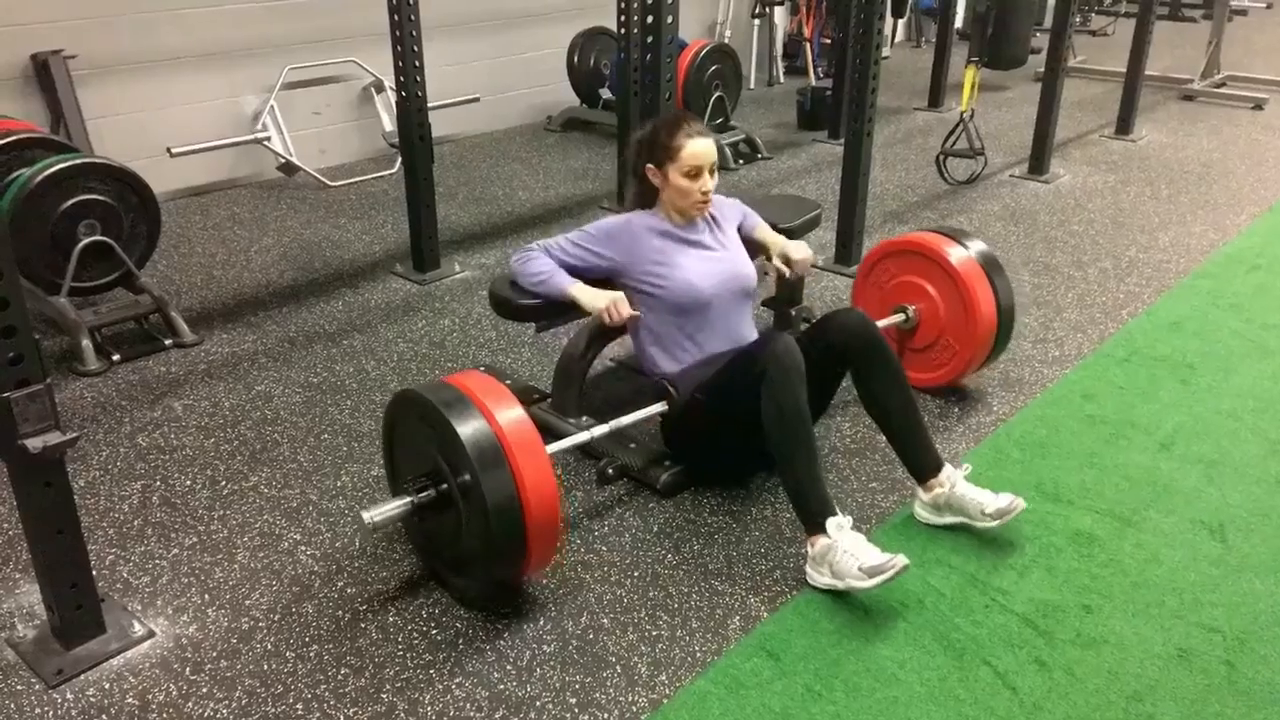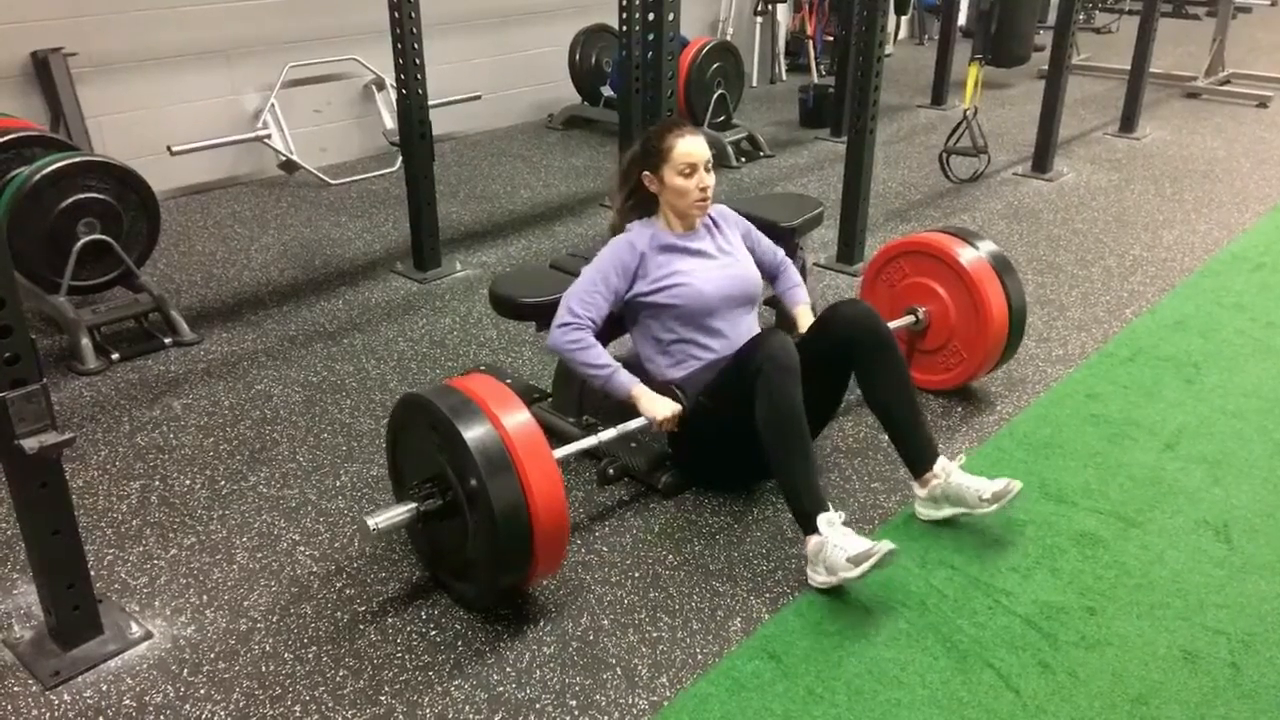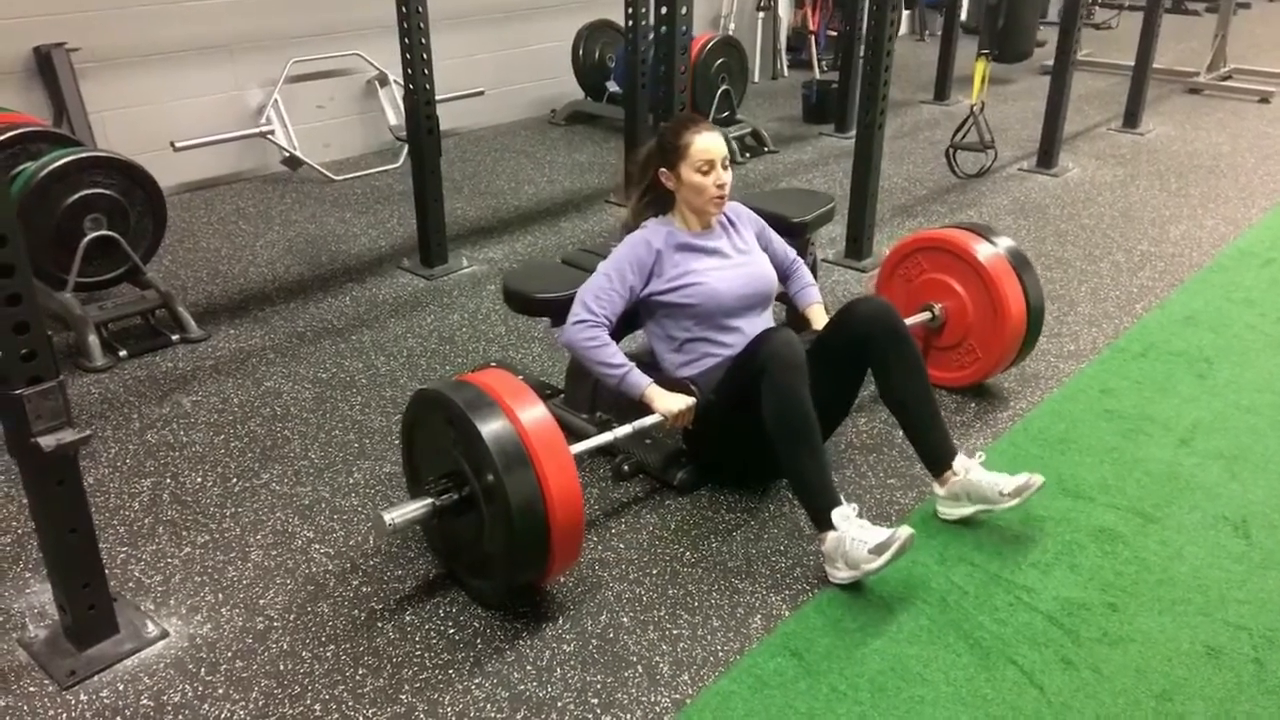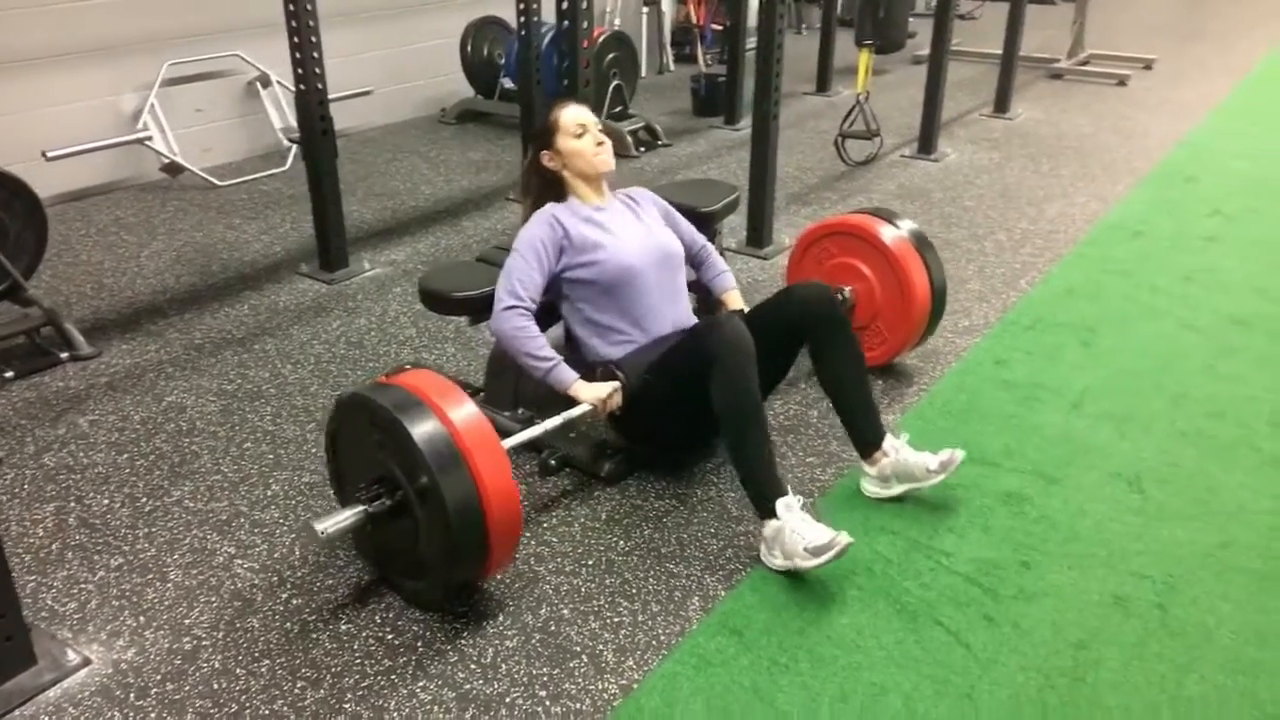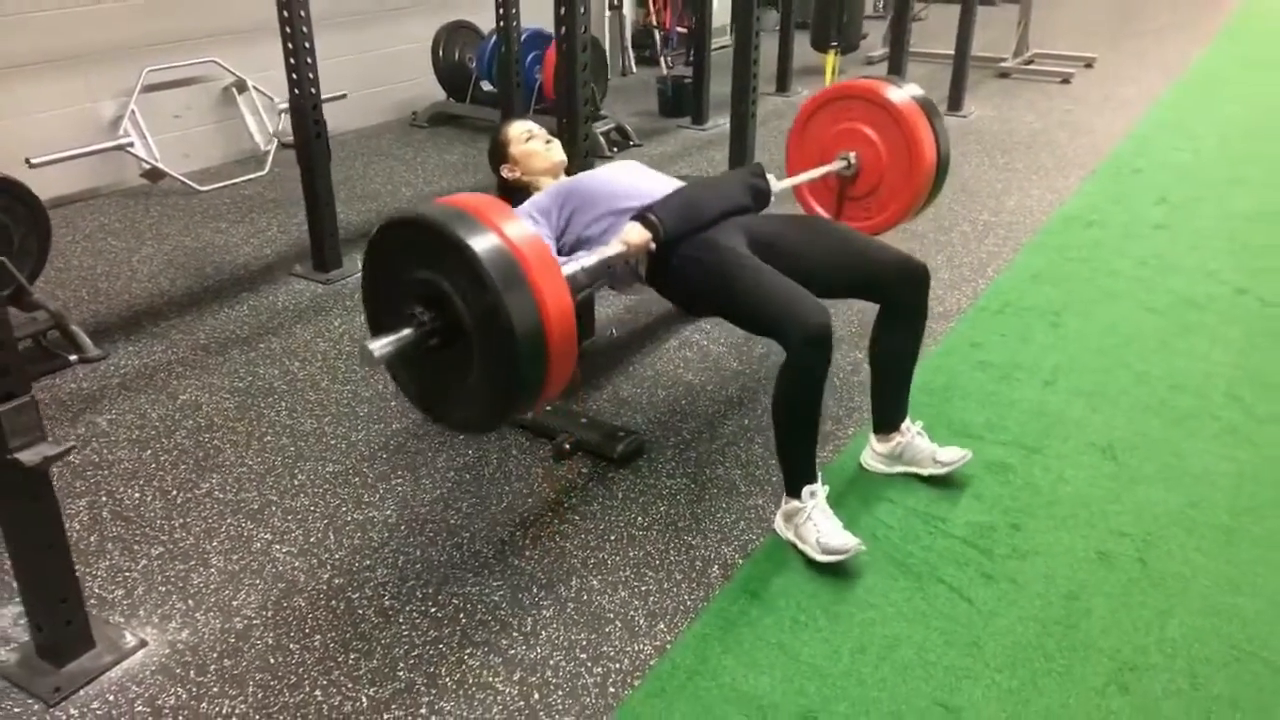
dt=1s
person 1, frame 1
left shoulder: (717, 211)
right shoulder: (626, 234)
right elbow: (526, 261)
left wrist: (775, 241)
right wrist: (584, 291)
left hip: (762, 400)
right hip: (696, 416)
left knee: (849, 326)
right knee: (776, 348)
left ankle: (937, 486)
right ankle: (825, 543)
person 1, frame 2
left shoulder: (723, 221)
right shoulder: (633, 248)
left elbow: (781, 266)
right elbow: (566, 332)
left wrist: (809, 329)
right wrist: (640, 394)
left hip: (769, 402)
right hip: (705, 423)
left knee: (852, 318)
right knee: (772, 346)
left ankle: (934, 479)
right ankle: (822, 538)
person 1, frame 3
left shoulder: (738, 219)
right shoulder: (648, 246)
left elbow: (792, 266)
right elbow: (580, 328)
left wrist: (823, 327)
right wrist: (654, 394)
left hip: (784, 398)
right hip: (718, 419)
left knee: (871, 315)
right knee: (777, 344)
left ankle: (953, 478)
right ankle: (837, 534)
person 1, frame 4
left shoulder: (641, 201)
right shoulder: (552, 224)
left elbow: (702, 253)
right elbow: (508, 316)
left wrist: (738, 309)
right wrist: (576, 385)
left hip: (703, 371)
right hip: (643, 393)
left knee: (813, 298)
right knee: (725, 336)
left ankle: (881, 460)
right ankle: (779, 523)
person 1, frame 5
left shoulder: (618, 169)
right shoulder: (536, 211)
left wrist: (754, 181)
right wrist: (614, 244)
left hip: (742, 221)
right hip: (687, 249)
left knee: (906, 276)
right knee: (809, 328)
left ankle: (892, 440)
right ankle: (800, 504)
